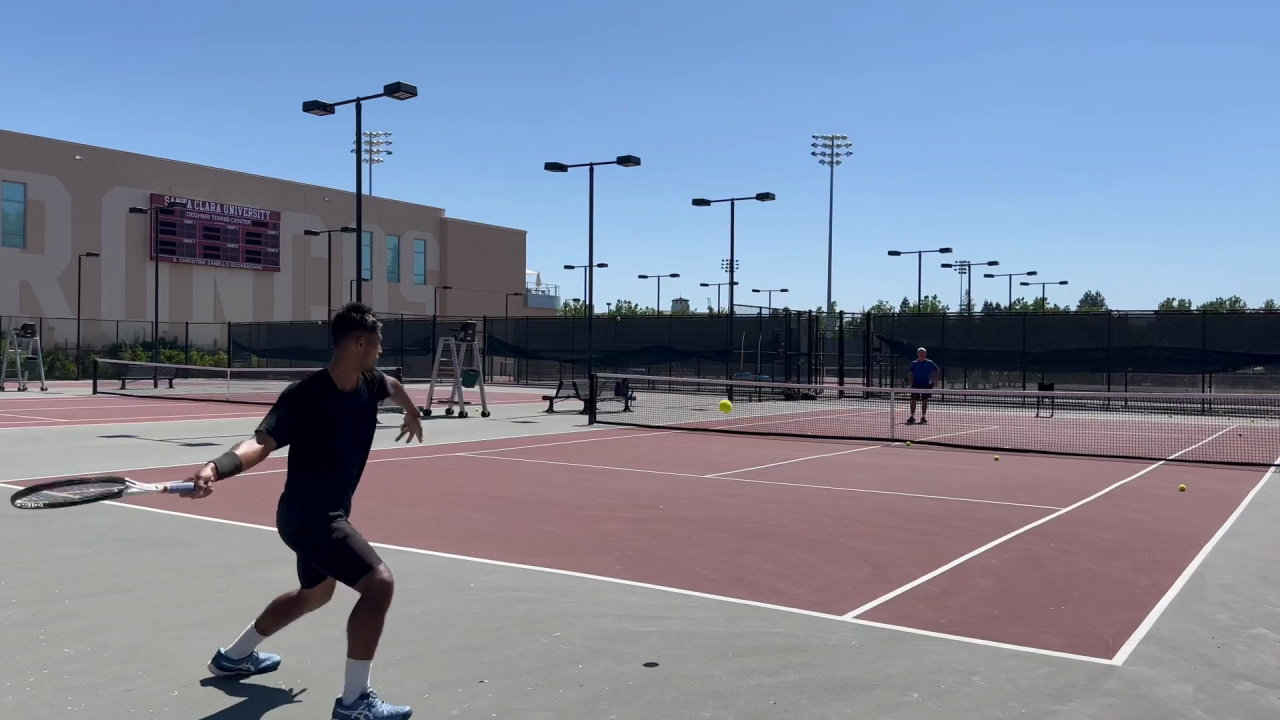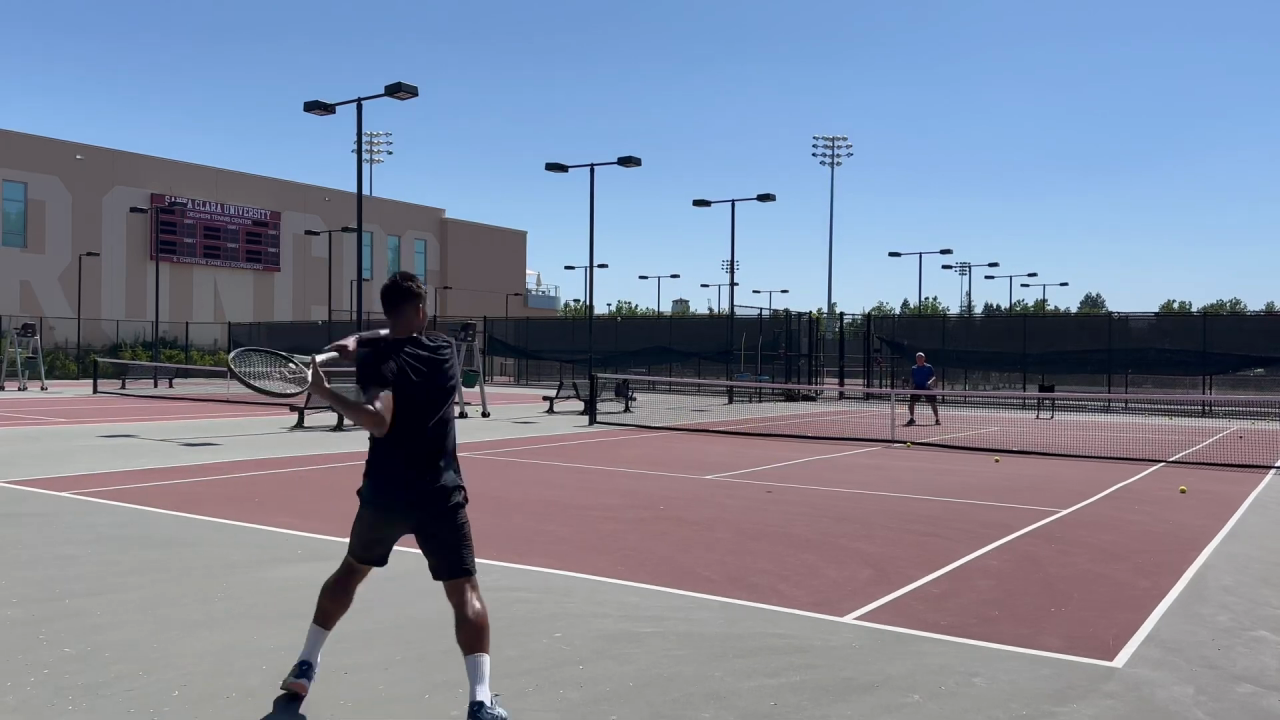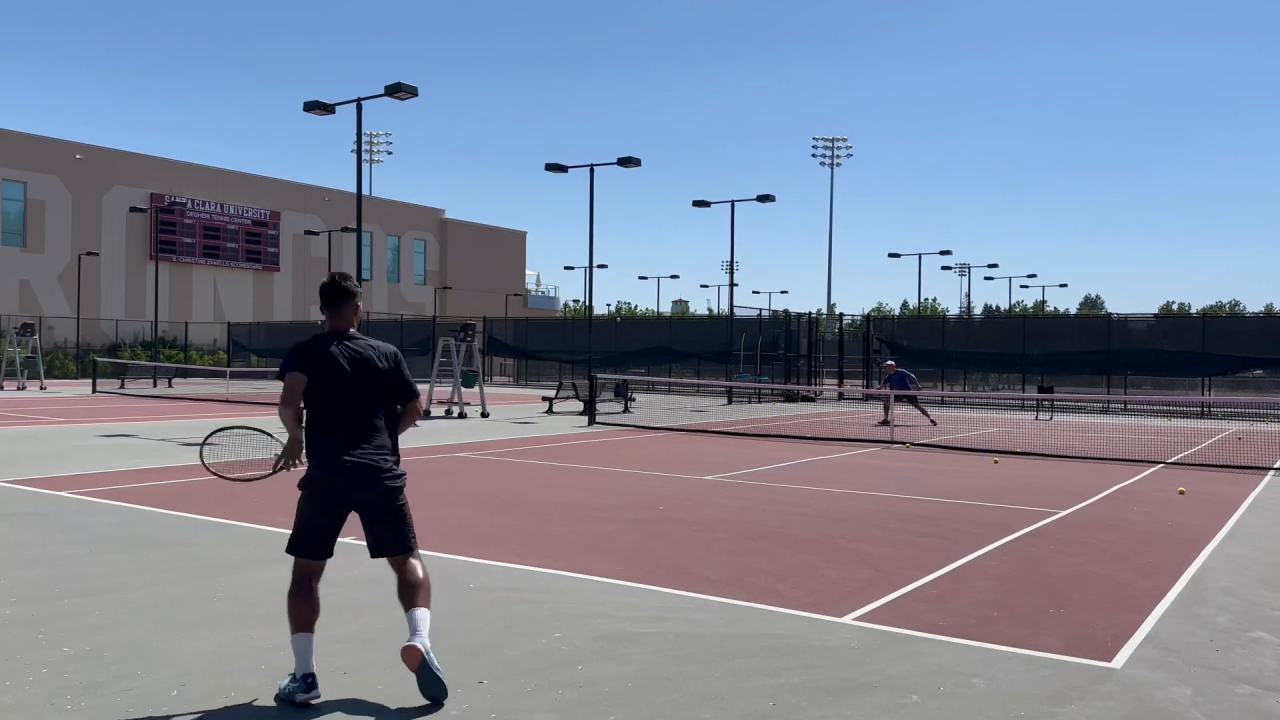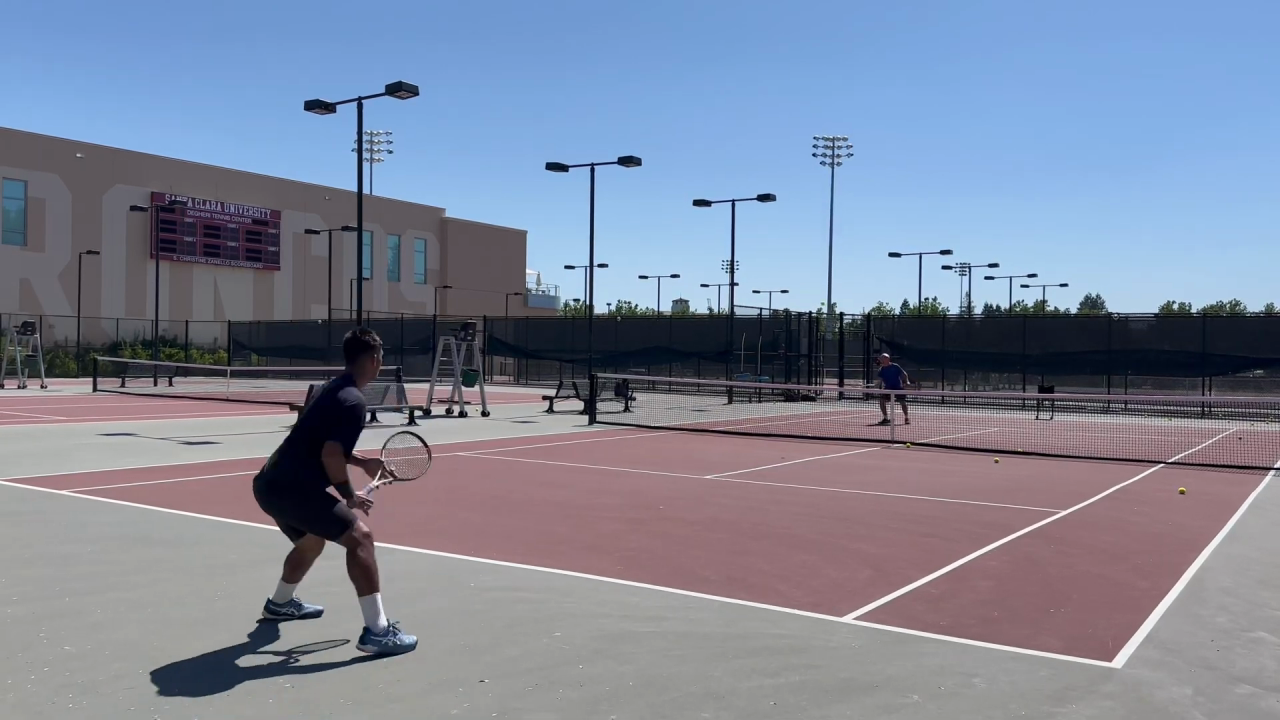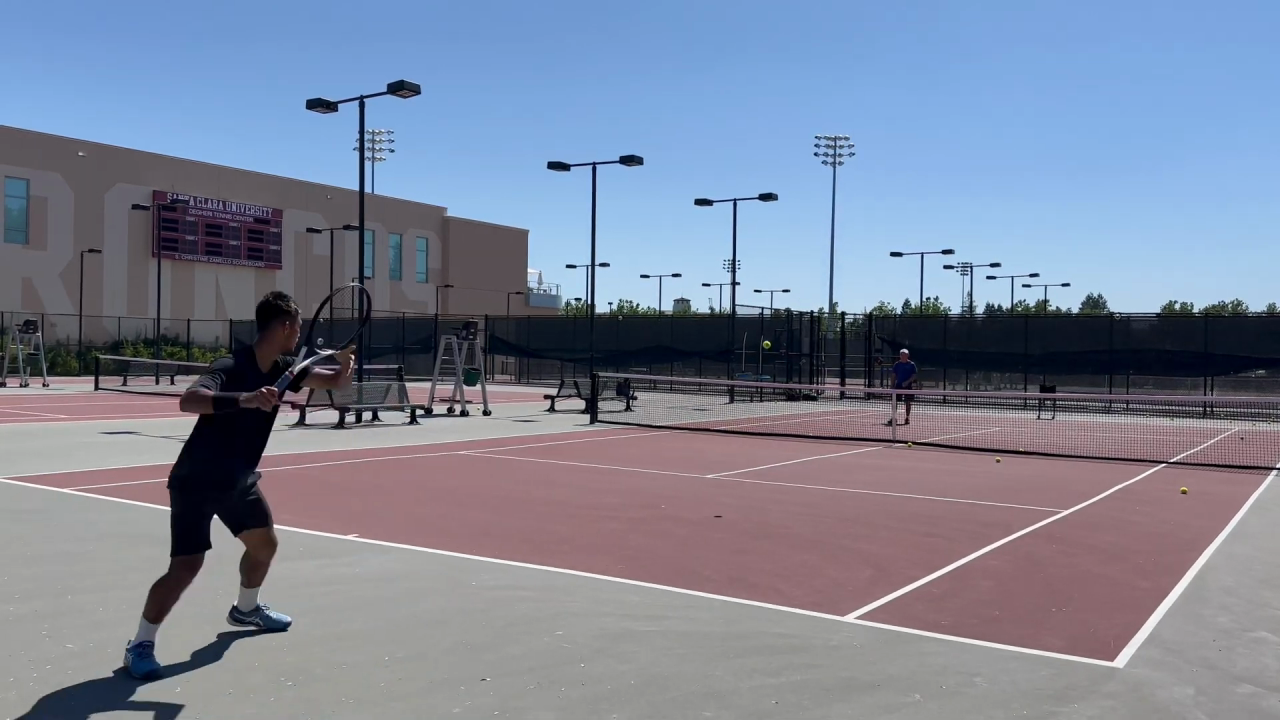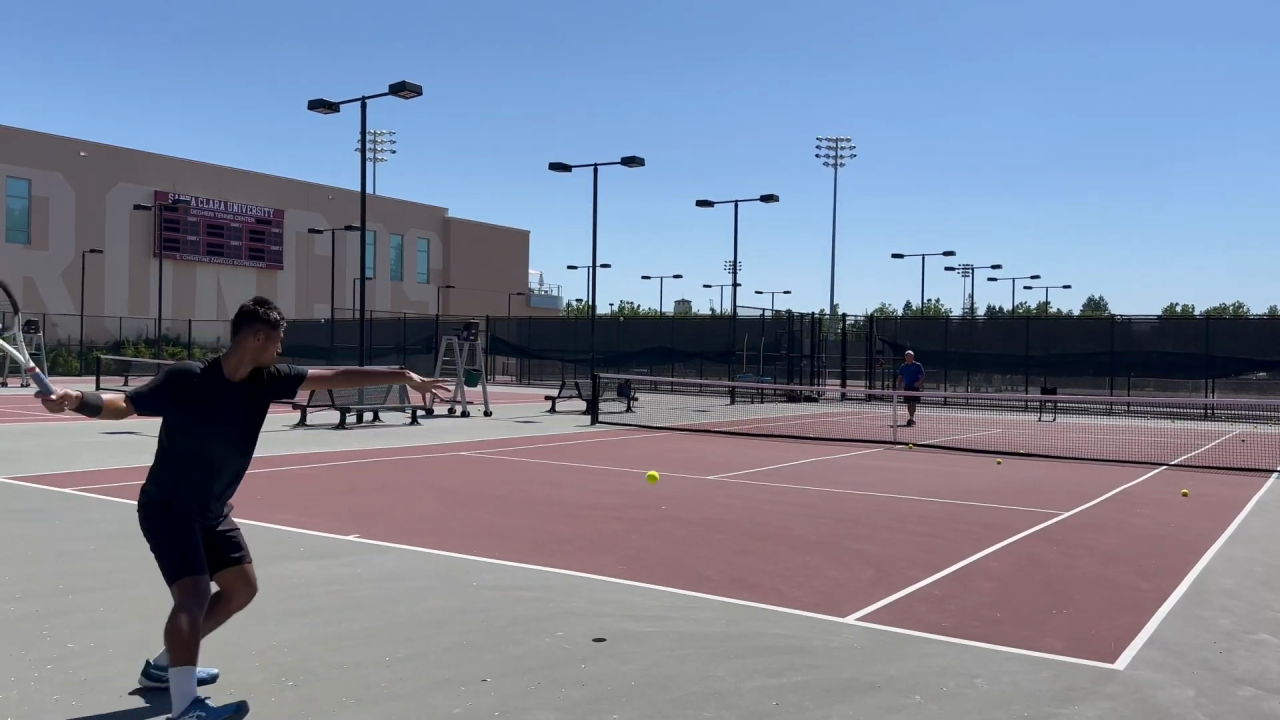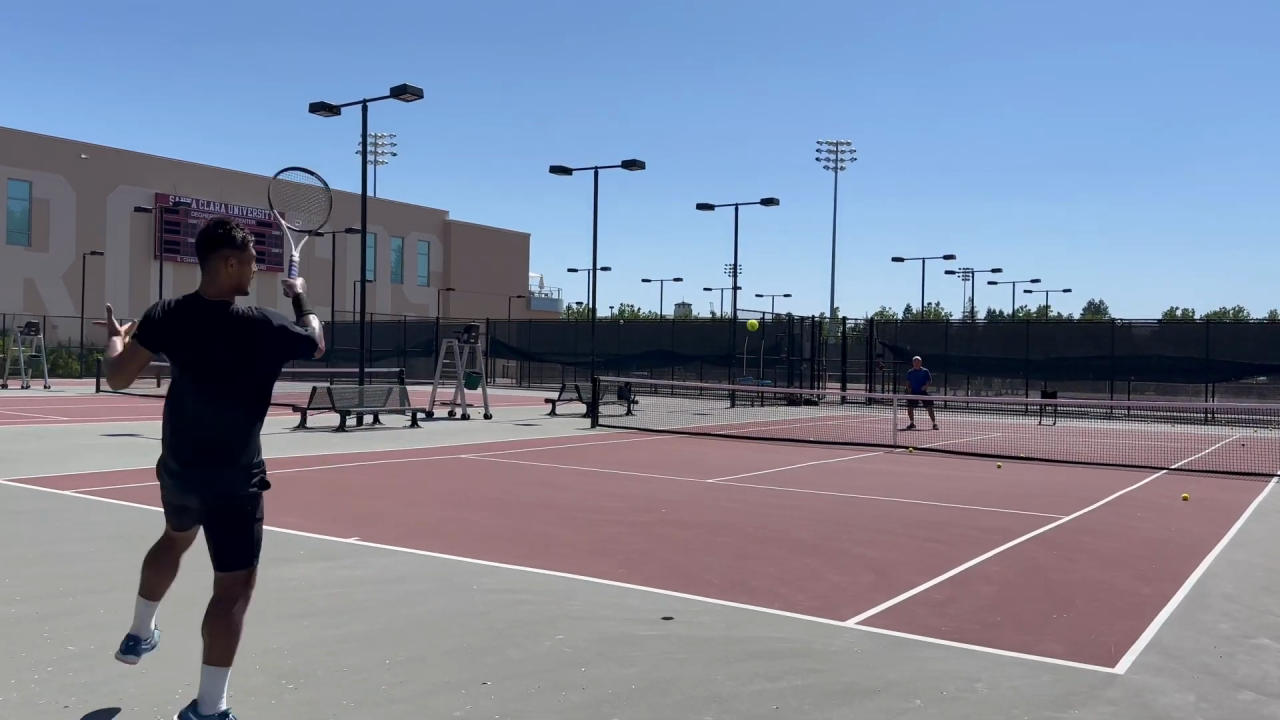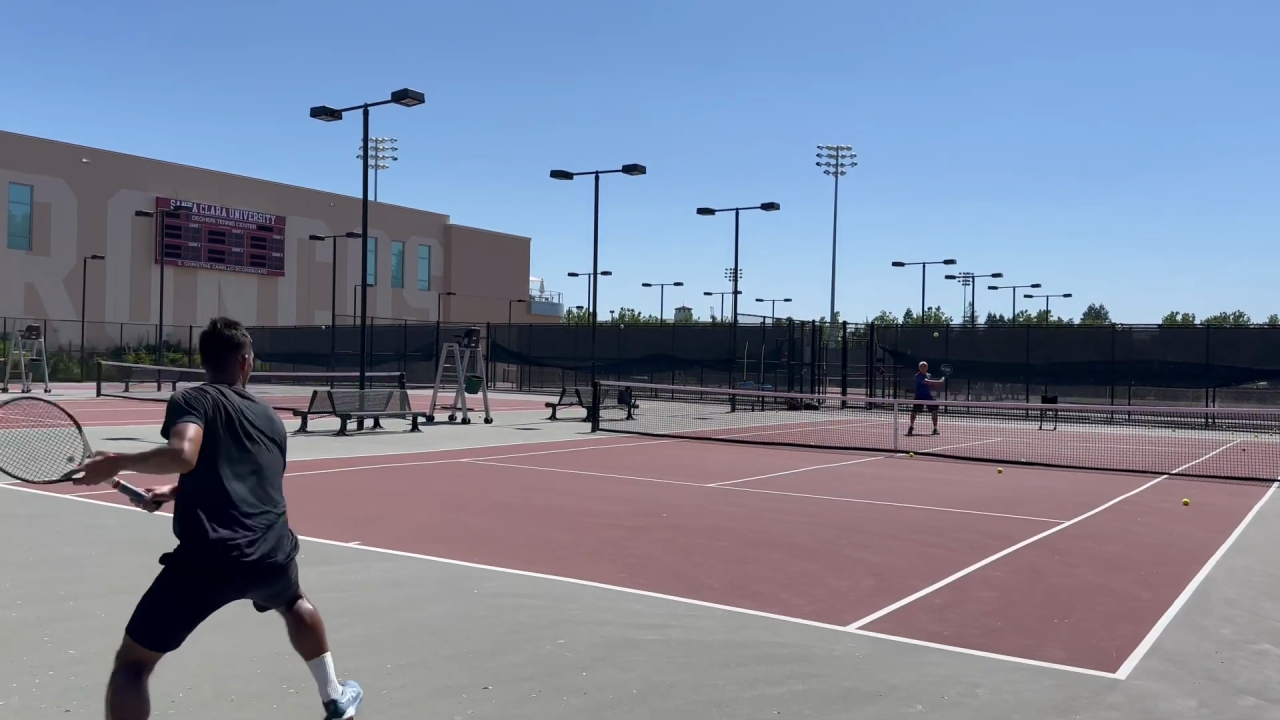
dt=0.5s
person 1, frame 1
left shoulder: (370, 382)
right shoulder: (306, 395)
left elbow: (391, 384)
right elbow: (259, 445)
left wrist: (411, 408)
right wrist: (215, 469)
left hip: (325, 515)
right hip: (314, 518)
left knee: (316, 593)
right knee: (378, 585)
left ankle: (234, 657)
person 1, frame 2
left shoulder: (377, 359)
right shoulder: (443, 350)
left elbow: (378, 422)
left wrist: (327, 394)
right wrist: (356, 342)
left hip: (384, 495)
right hip: (440, 497)
left knee: (351, 571)
right knee: (464, 594)
left ankle: (305, 666)
person 1, frame 3
left shoulder: (307, 351)
right shoulder: (386, 353)
left elbow: (290, 403)
right elbow: (413, 411)
left wrist: (295, 442)
left hip: (326, 477)
right hip: (381, 476)
left knee: (306, 573)
right knee: (408, 566)
left ankle: (305, 676)
right ankle: (418, 644)
person 1, frame 4
left shoulder: (332, 390)
right shoulder: (352, 402)
right elbow: (330, 455)
left wrist: (361, 460)
right wrist: (347, 493)
left hip: (271, 484)
right hip: (296, 487)
left knee: (313, 540)
right knee: (359, 537)
left ankle: (281, 602)
right ankle: (377, 630)
person 1, frame 5
left shoulder: (282, 366)
right shoulder: (231, 367)
left elbow: (333, 381)
right elbow: (188, 401)
left wrist: (343, 365)
right wrist: (242, 399)
left hip: (237, 479)
right hip: (195, 481)
left knee: (264, 544)
right knee: (186, 568)
left ankle: (247, 609)
right ankle: (141, 645)
person 1, frame 6
left shoulder: (266, 379)
right shoulder: (184, 378)
left elbow: (334, 377)
right elbow: (124, 405)
left wrist: (401, 375)
right wrist: (76, 400)
left hip: (211, 509)
right hip: (165, 508)
left knee: (243, 587)
right knee: (194, 591)
left ankle: (164, 666)
person 1, frame 7
left shoulder: (169, 314)
right shoulder: (263, 325)
left elbow: (117, 379)
right elbow: (315, 345)
left wrist: (117, 342)
right wrist: (300, 299)
left hip: (177, 463)
right hip: (235, 473)
left knee: (175, 536)
right knee: (233, 587)
left ankle: (139, 634)
person 1, frame 8
left shoulder: (191, 399)
right shoulder: (270, 418)
left elbow: (182, 457)
left wrist: (117, 463)
left hip: (204, 560)
right hip: (270, 554)
left knee: (132, 662)
right knee: (295, 604)
